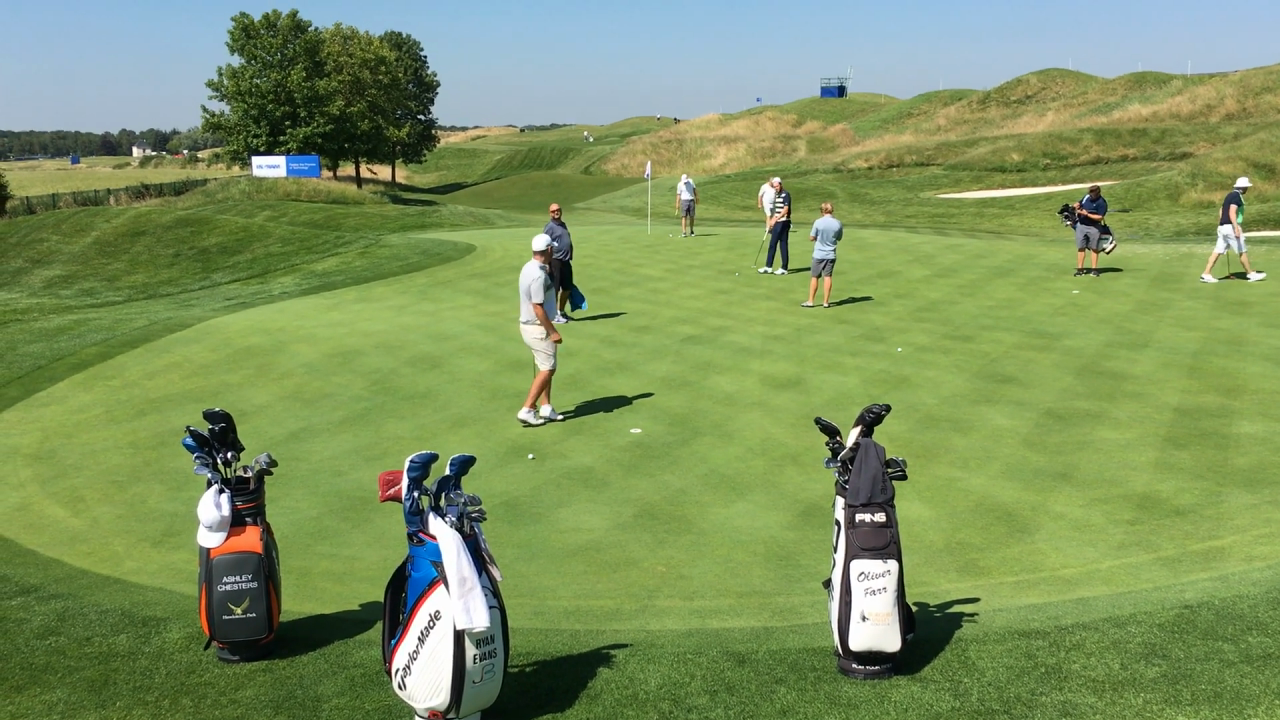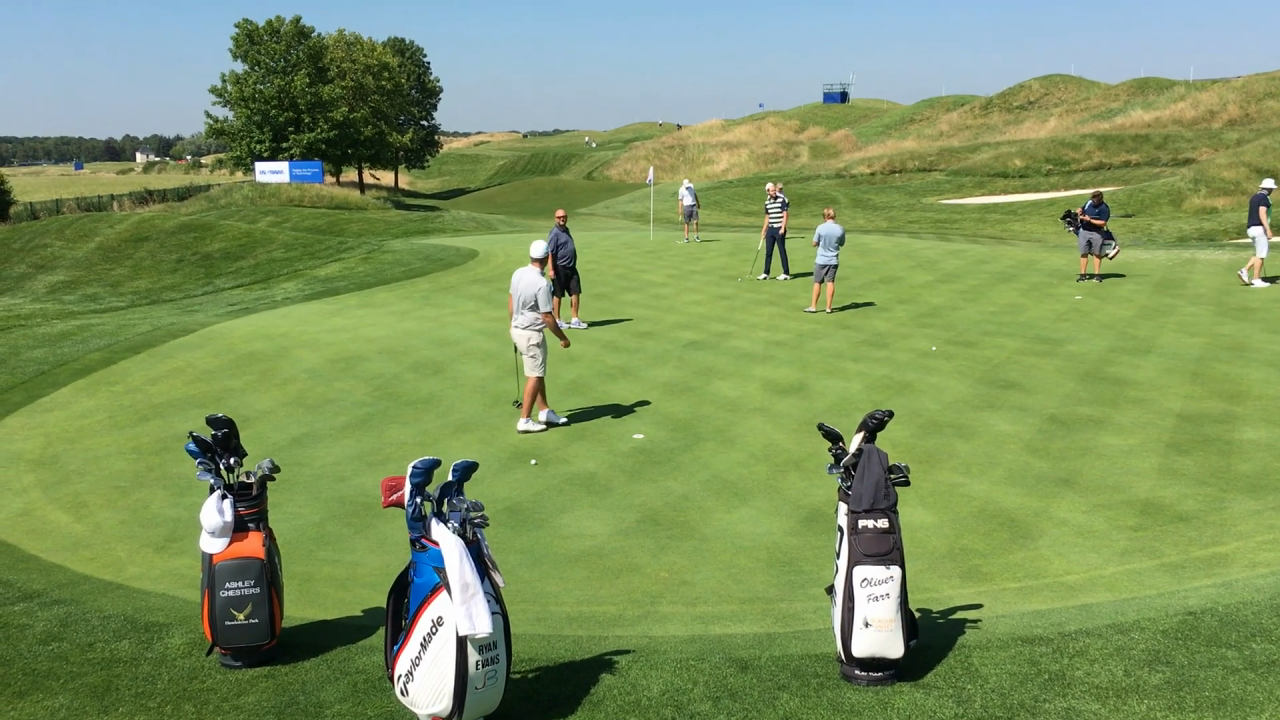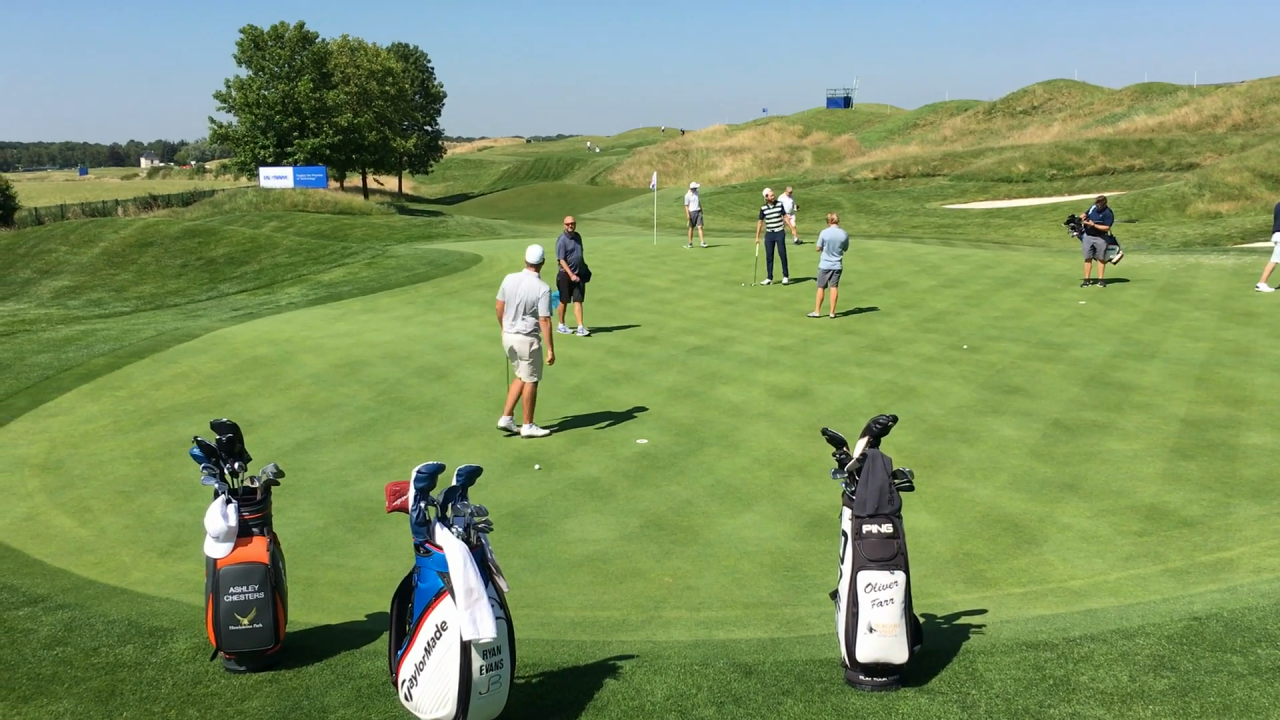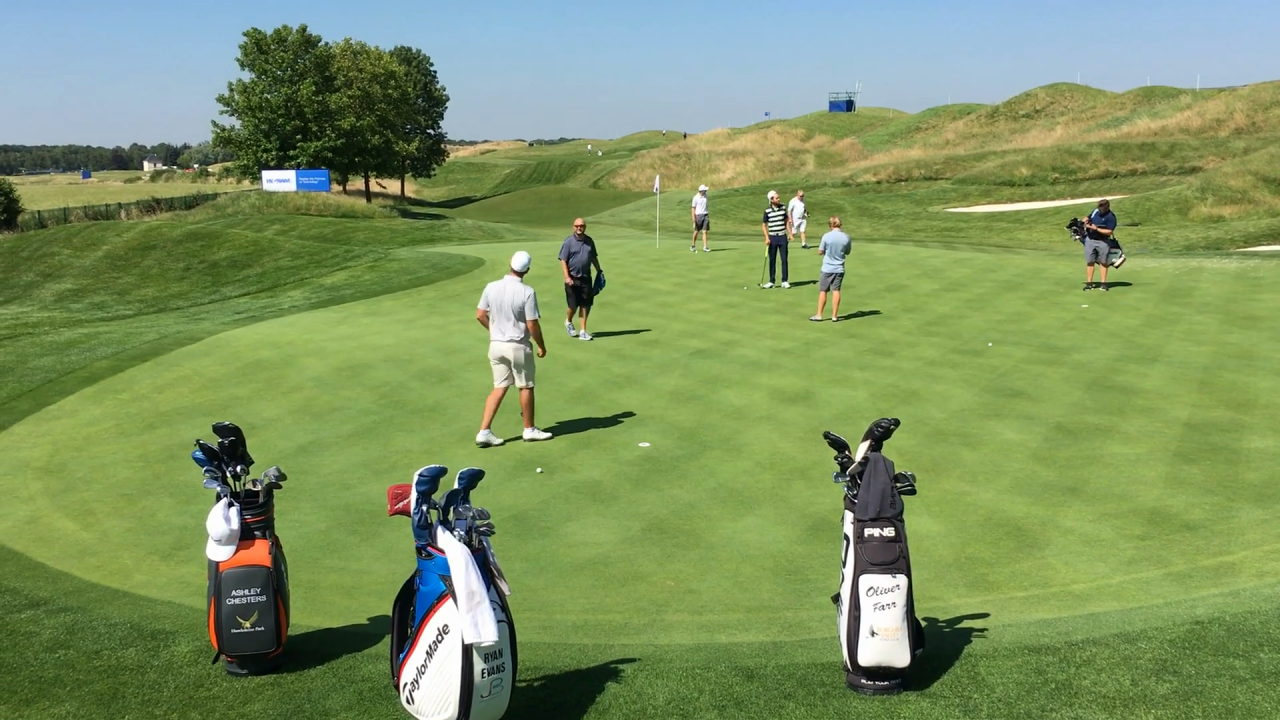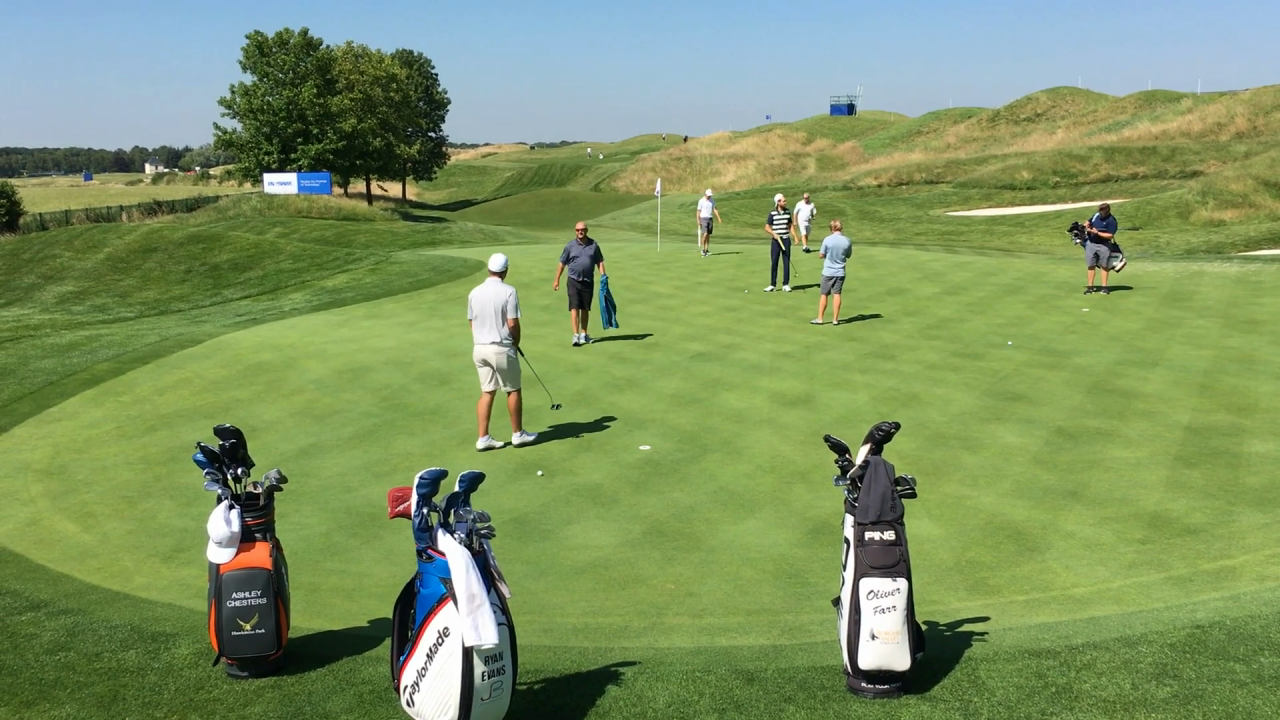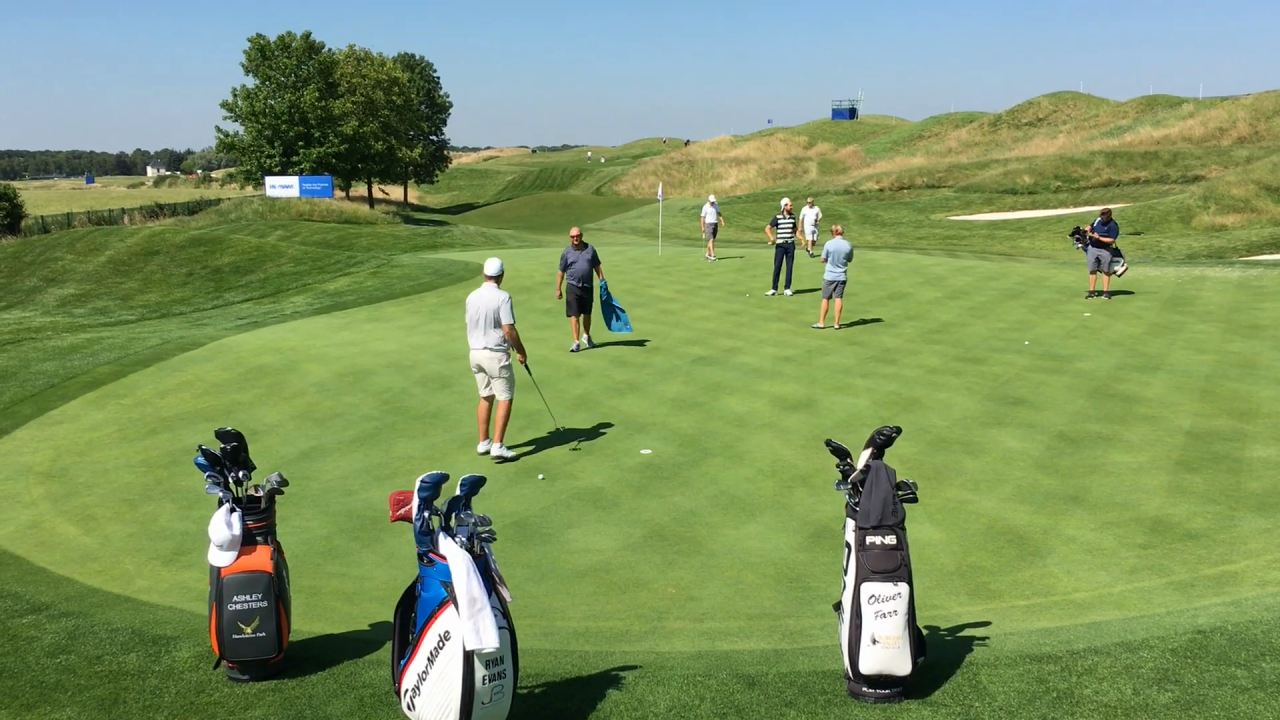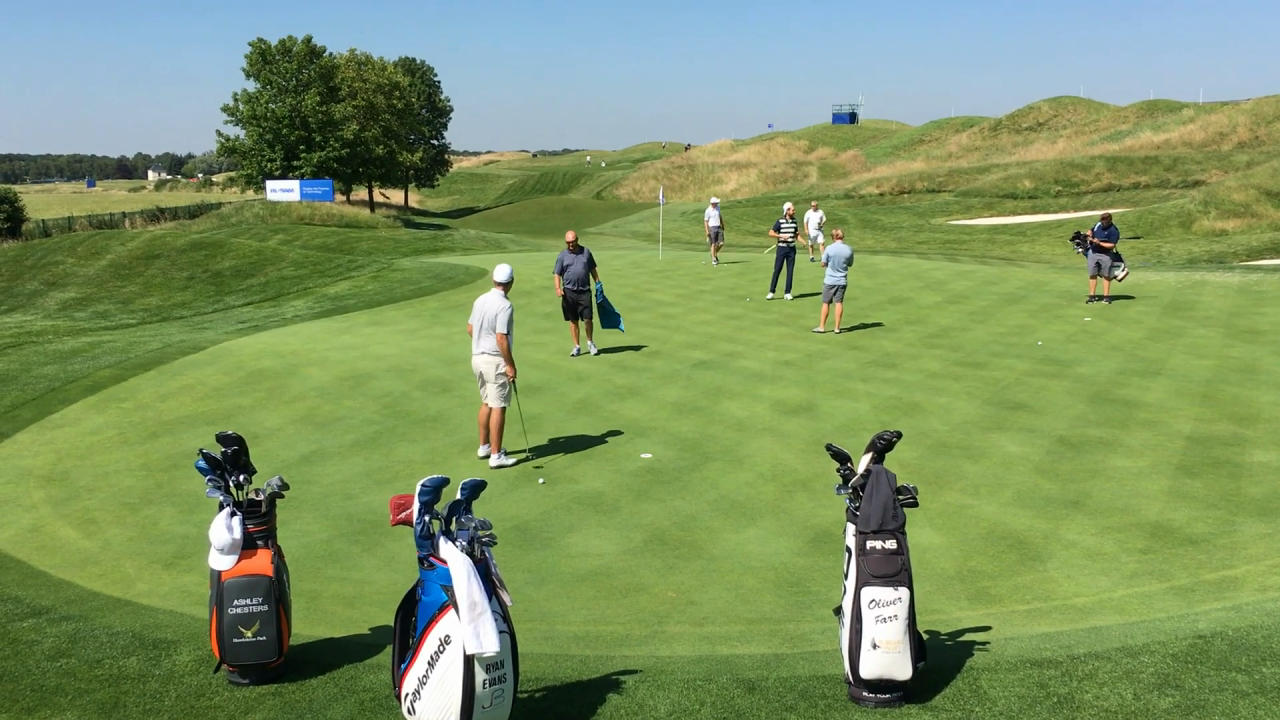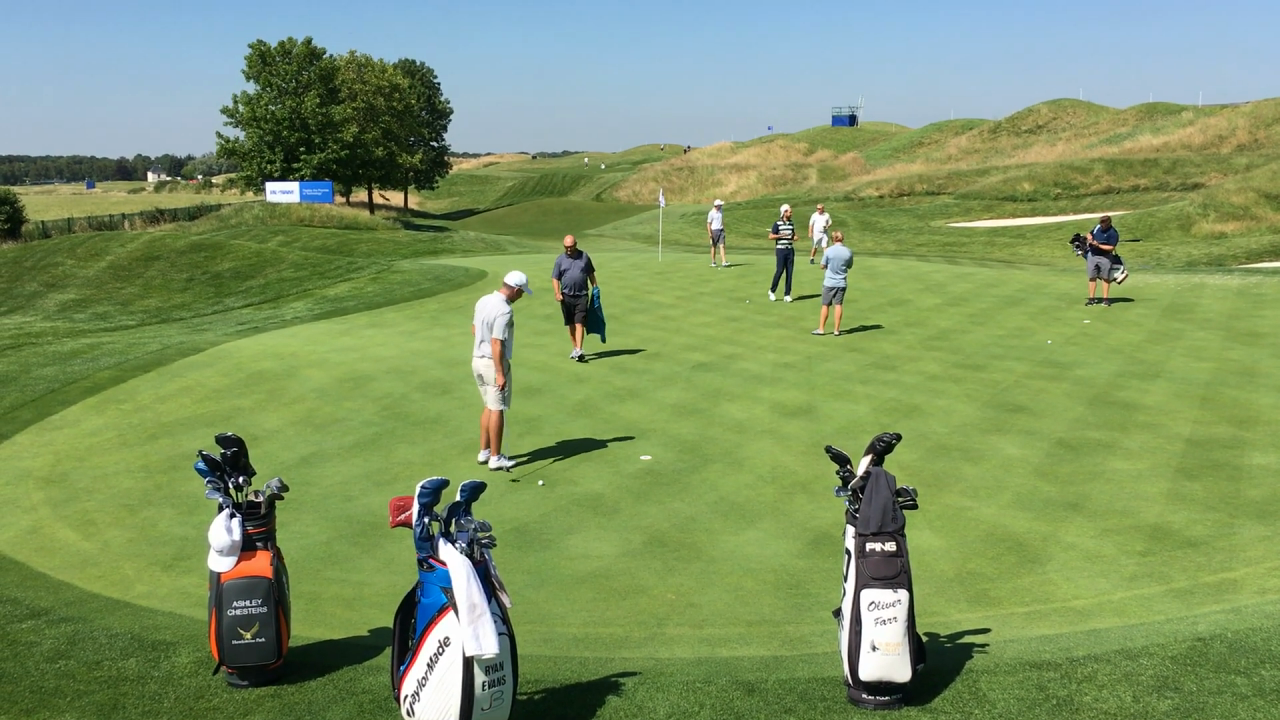
dt=0.3s
person 1, frame 1
left shoulder: (529, 268)
right shoulder: (538, 275)
right elbow: (538, 308)
right wrist: (554, 332)
left hip: (531, 325)
right hip: (537, 328)
left knee: (546, 368)
right knee: (546, 369)
left ankle: (546, 408)
right ankle: (526, 411)
person 1, frame 2
left shoulder: (518, 273)
right shoulder: (541, 283)
left elbow: (511, 301)
right elbow: (547, 317)
left wrist: (512, 323)
right wrist: (563, 338)
left hip: (518, 330)
right hip: (531, 334)
left knee: (537, 373)
right knee: (534, 376)
left ankle: (545, 412)
right ankle: (524, 421)
person 1, frame 3
left shoulder: (509, 279)
right shoulder: (542, 288)
left elbow: (499, 307)
right elbow: (544, 321)
left wrist: (503, 327)
right wrist: (550, 349)
left hip: (509, 336)
right hip: (527, 339)
left knee: (521, 378)
right knee: (531, 382)
left ankle: (506, 417)
right ankle: (528, 426)
person 1, frame 4
left shoulder: (491, 287)
right shoulder: (527, 292)
left elbow: (480, 315)
right elbow: (532, 324)
right wrist: (541, 346)
left hip: (496, 345)
right hip: (518, 346)
left knee: (499, 388)
right knee: (526, 387)
left ankle: (484, 431)
right ankle: (529, 429)
person 1, frame 5
left shoulder: (475, 293)
right shoulder: (509, 291)
left elbow: (472, 323)
right elbow: (513, 323)
right wrist: (516, 340)
left hip: (480, 348)
right hip: (501, 349)
left knee: (487, 393)
right knee: (513, 390)
left ankle: (483, 438)
right ankle: (518, 433)
person 1, frame 6
left shoulder: (471, 297)
right shoulder: (502, 297)
right elbow: (509, 329)
right wrist: (521, 351)
left hip: (475, 353)
right hip: (495, 354)
left knee: (486, 398)
right knee: (504, 399)
left ankle: (484, 442)
right ankle: (498, 445)
person 1, frame 7
left shoulder: (480, 300)
right shoulder: (504, 305)
left elbow: (470, 330)
right elbow: (501, 339)
right wrist: (510, 365)
left hip: (478, 358)
right hip: (495, 360)
left knee: (487, 403)
right knee: (498, 407)
left ankle: (484, 446)
right ankle: (496, 455)
person 1, frame 8
left shoulder: (483, 301)
right shoulder: (504, 310)
left elbow: (475, 330)
right elbow: (496, 344)
right wrist: (500, 373)
left hip: (478, 360)
right hip: (493, 363)
left knee: (489, 407)
right knee: (497, 410)
left ankle: (484, 451)
right ankle: (496, 458)
